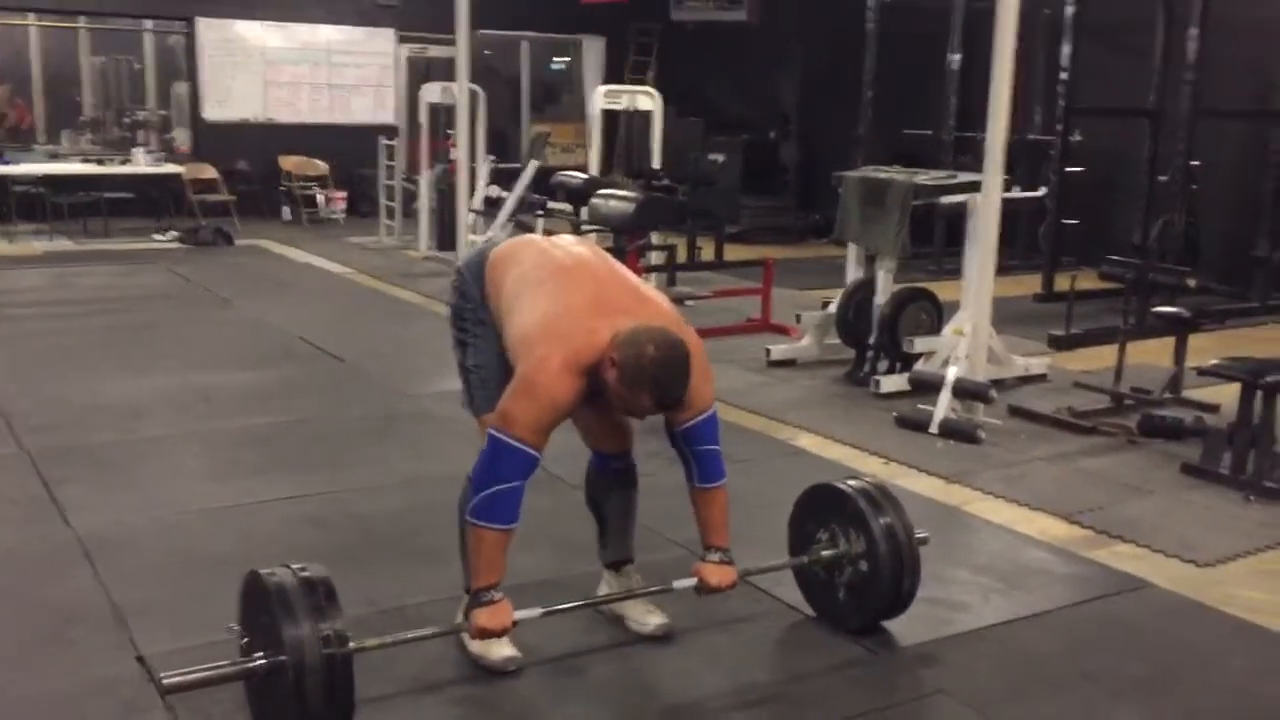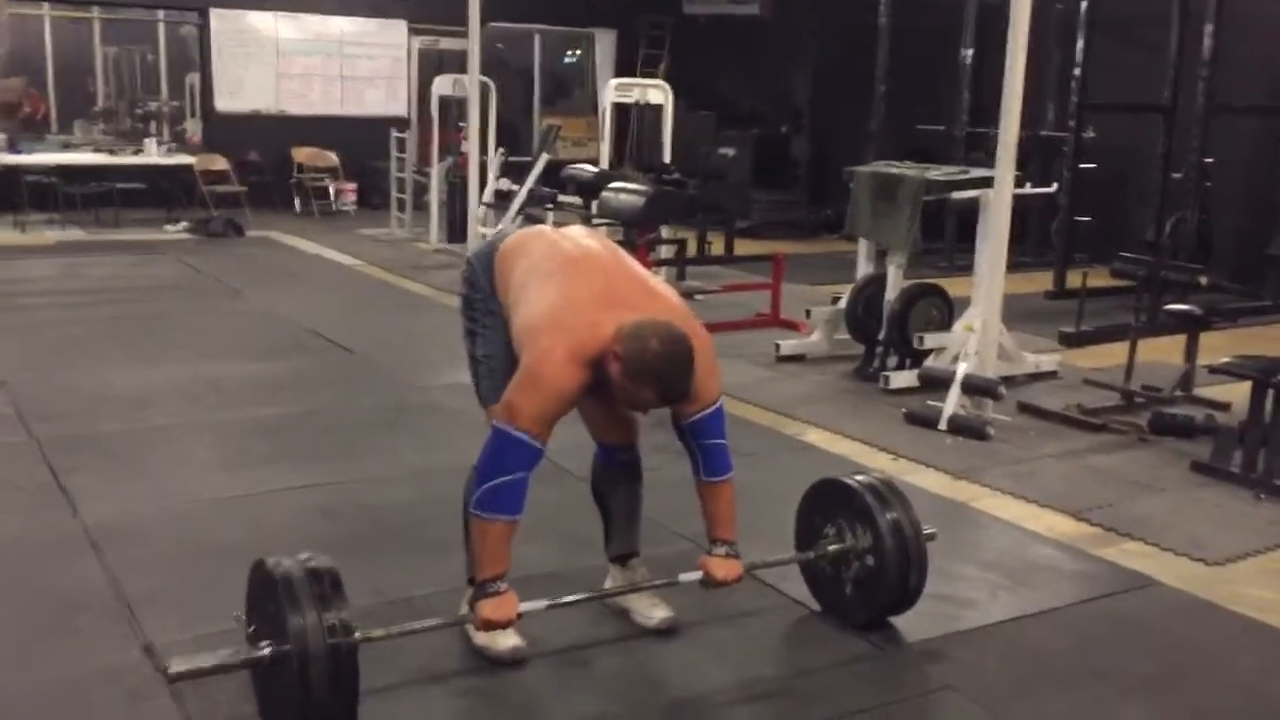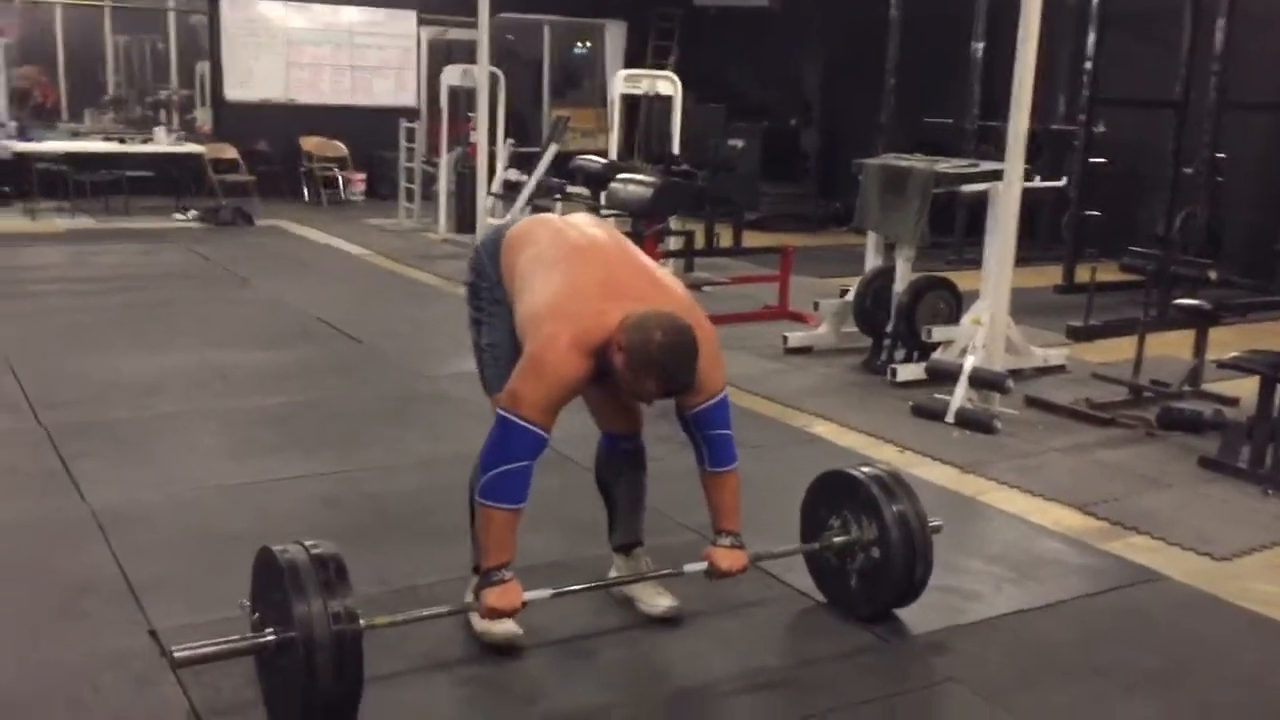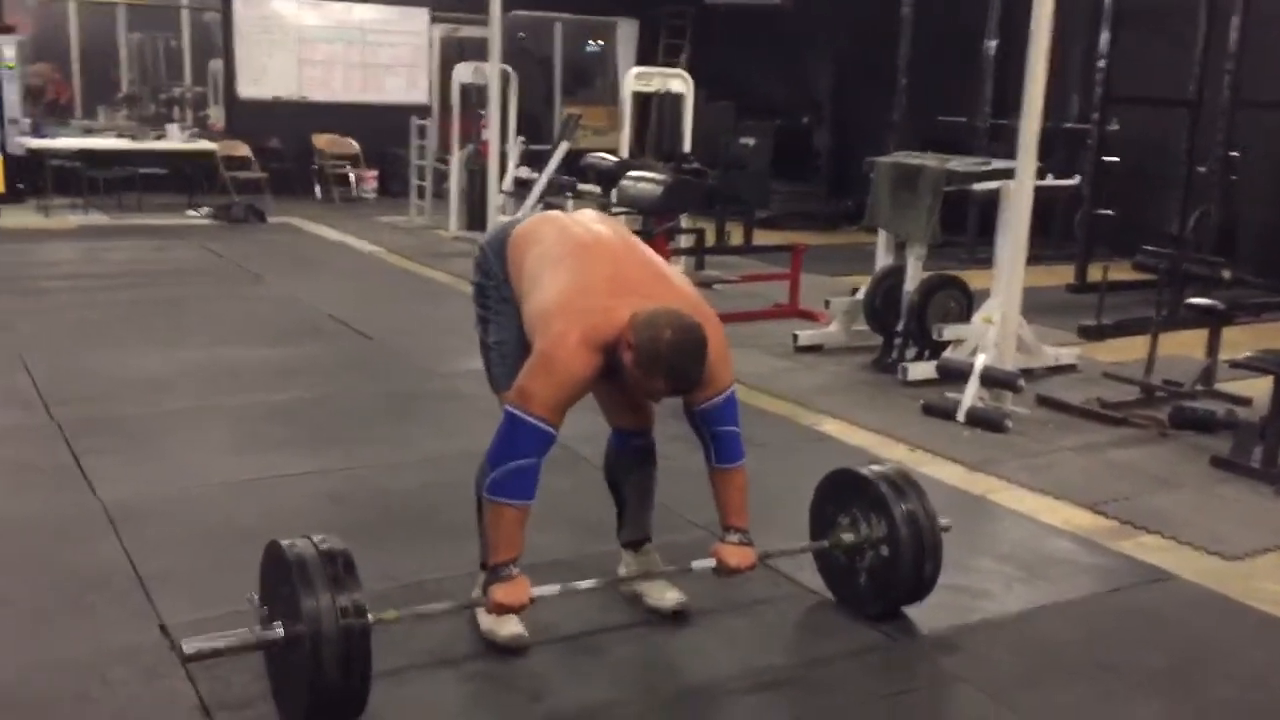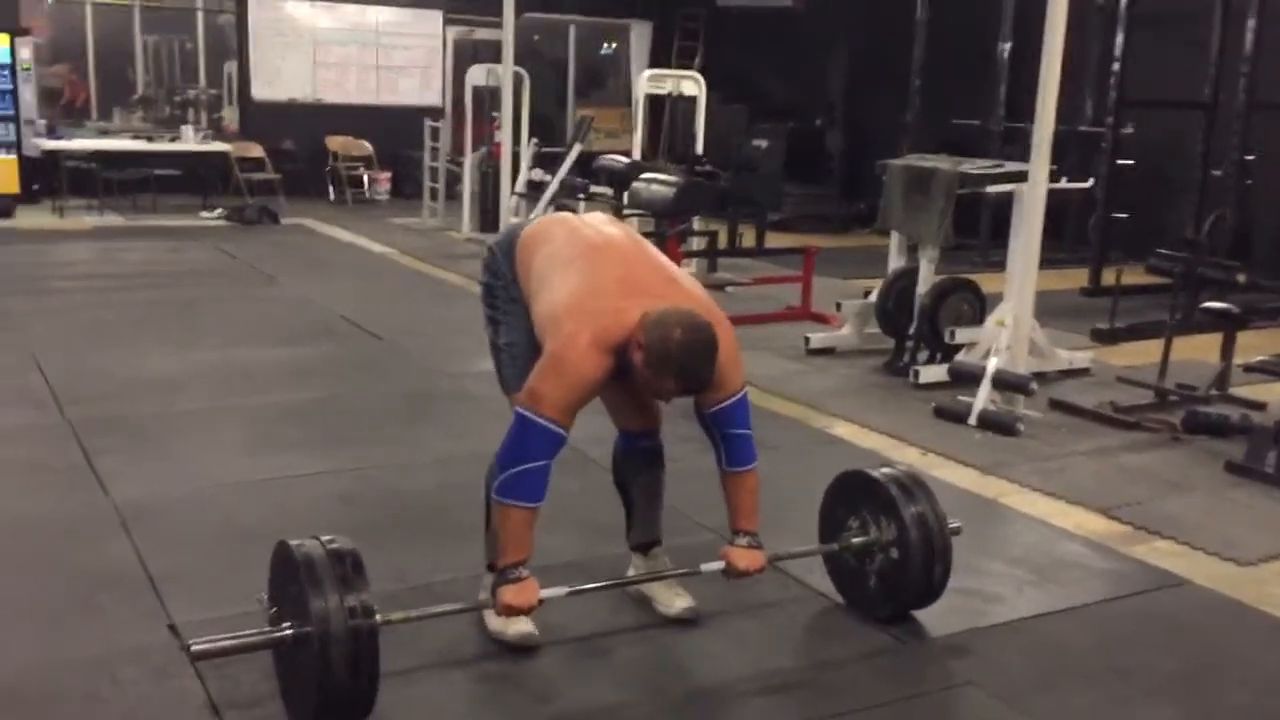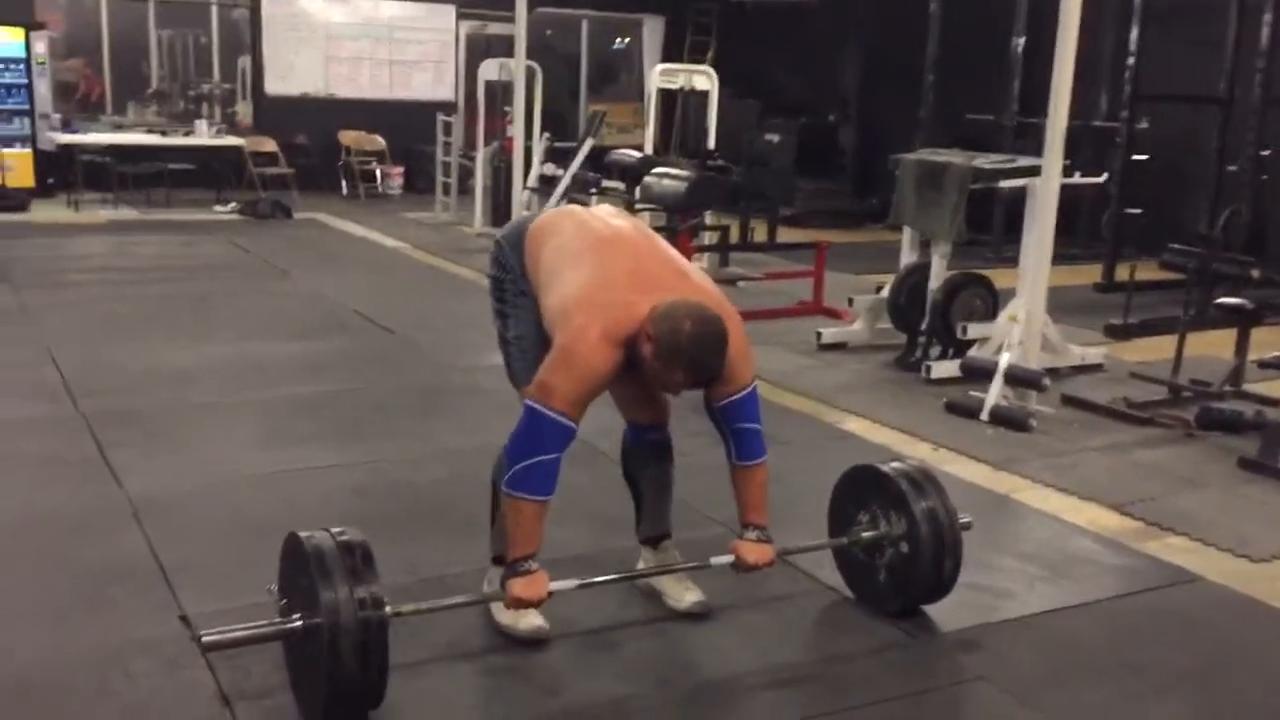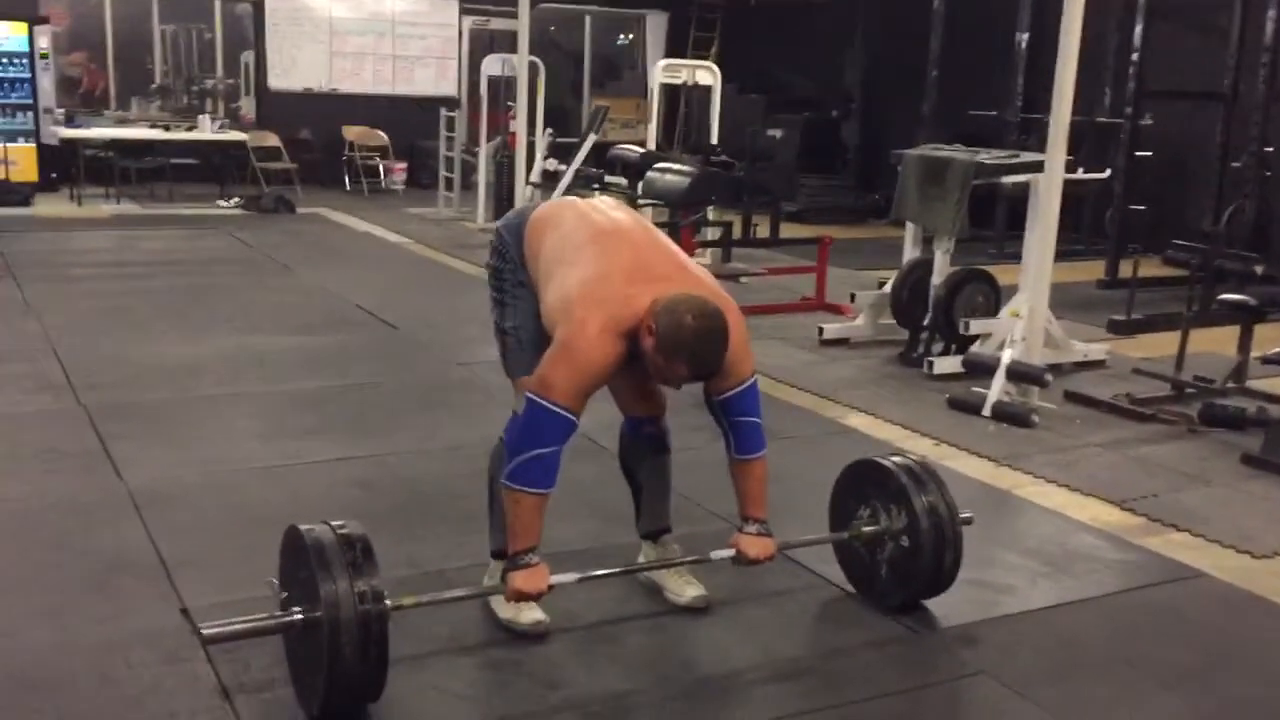
dt=0.1s
person 1, frame 1
left shoulder: (682, 349)
right shoulder: (555, 368)
left elbow: (702, 451)
right elbow: (500, 475)
left wrist: (718, 552)
right wrist: (489, 596)
left knee: (615, 446)
right knee: (503, 454)
left ankle: (618, 577)
right ankle: (474, 602)
person 1, frame 2
left shoulder: (689, 344)
right shoulder: (559, 359)
left elbow: (710, 444)
right elbow: (505, 465)
left wrist: (723, 546)
right wrist: (493, 587)
right hip: (496, 278)
left knee: (620, 440)
right knee: (509, 443)
left ankle: (624, 570)
right ankle: (477, 593)
person 1, frame 3
left shoulder: (693, 334)
right shoulder: (562, 348)
left elbow: (714, 435)
right elbow: (508, 454)
left wrist: (728, 537)
right wrist: (497, 575)
left knee: (624, 429)
right knee: (514, 433)
left ankle: (628, 559)
right ankle: (481, 582)
person 1, frame 4
left shoulder: (701, 332)
right shoulder: (572, 344)
left elbow: (722, 431)
right elbow: (517, 449)
left wrist: (736, 533)
right wrist: (505, 571)
left knee: (635, 426)
right knee: (521, 429)
left ankle: (637, 557)
right ankle: (488, 578)
person 1, frame 5
left shoulder: (712, 334)
right shoulder: (582, 346)
left elbow: (734, 434)
right elbow: (527, 451)
left wrist: (745, 536)
right wrist: (514, 573)
left knee: (643, 427)
right knee: (532, 431)
left ankle: (646, 558)
right ankle: (495, 578)
person 1, frame 6
left shoulder: (723, 330)
right shoulder: (593, 340)
left elbow: (743, 427)
right elbow: (537, 444)
left wrist: (754, 530)
right wrist: (523, 565)
right hip: (525, 258)
left knee: (650, 419)
right knee: (539, 421)
left ankle: (657, 552)
right ankle: (502, 570)
person 1, frame 7
left shoulder: (724, 323)
right shoulder: (594, 333)
left elbow: (742, 421)
right elbow: (537, 438)
left wrist: (755, 524)
right wrist: (525, 559)
right hip: (525, 247)
left knee: (647, 412)
right knee: (536, 413)
left ankle: (657, 546)
right ankle: (502, 564)
